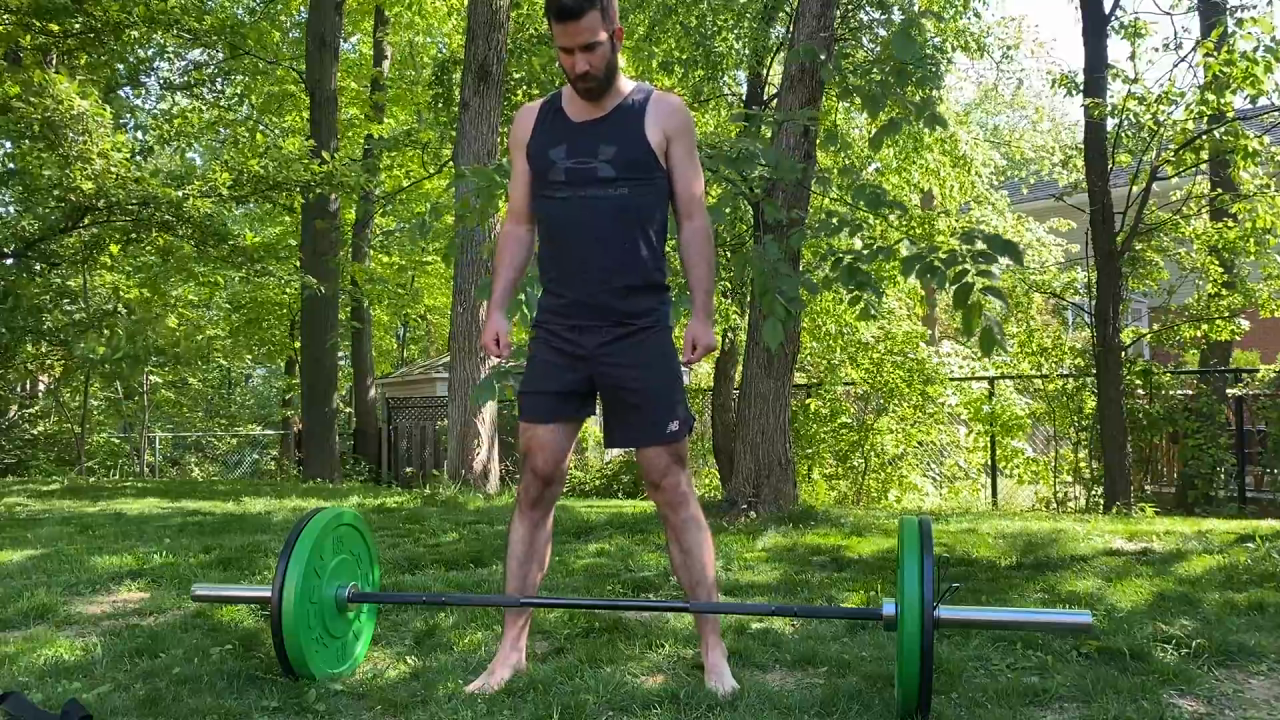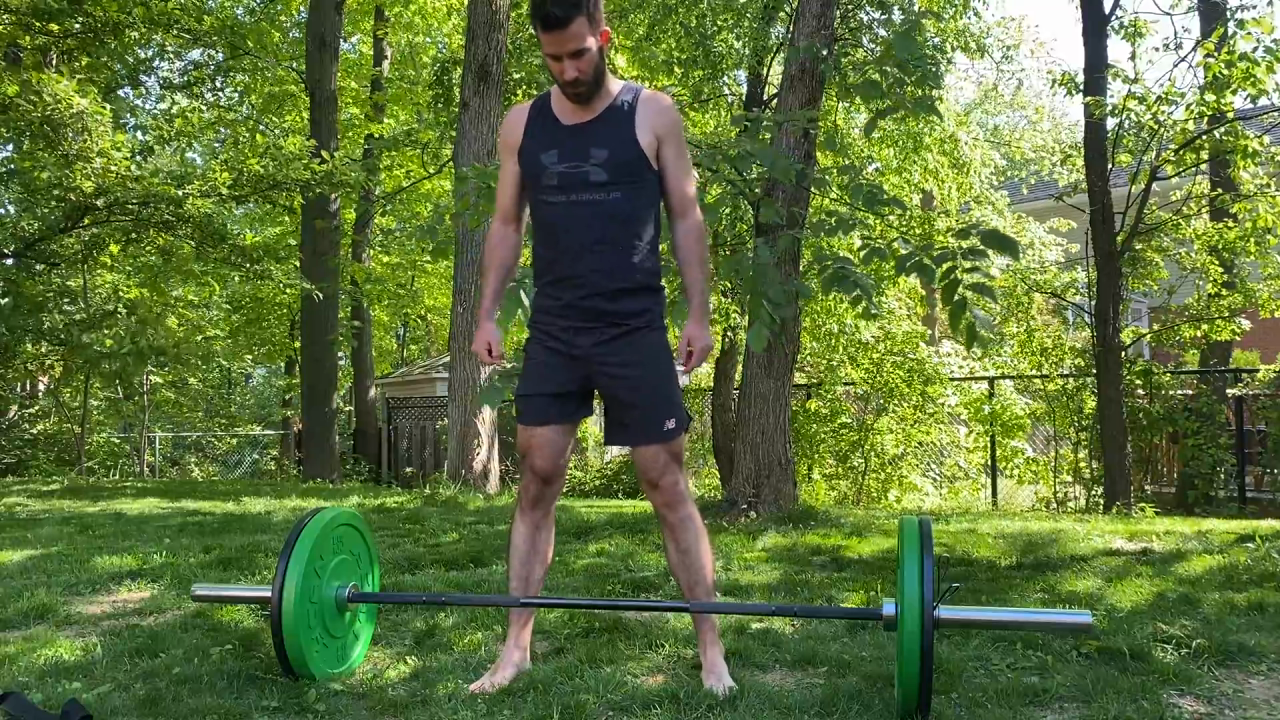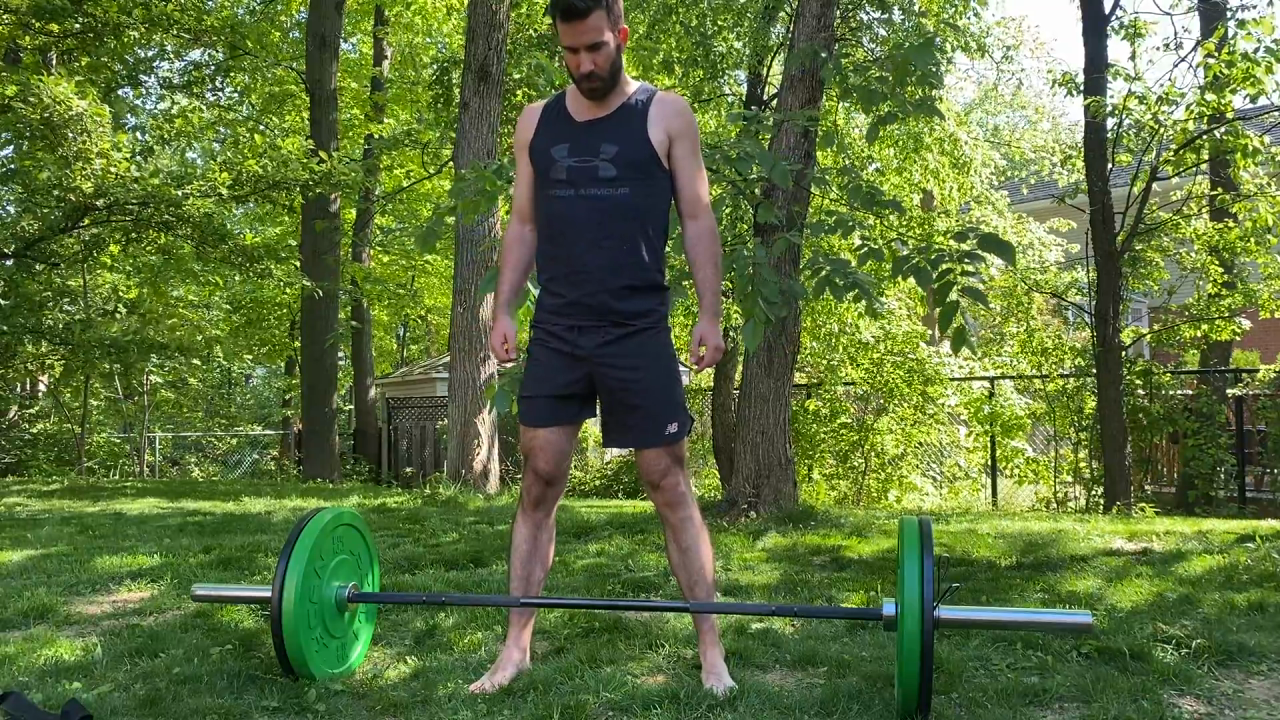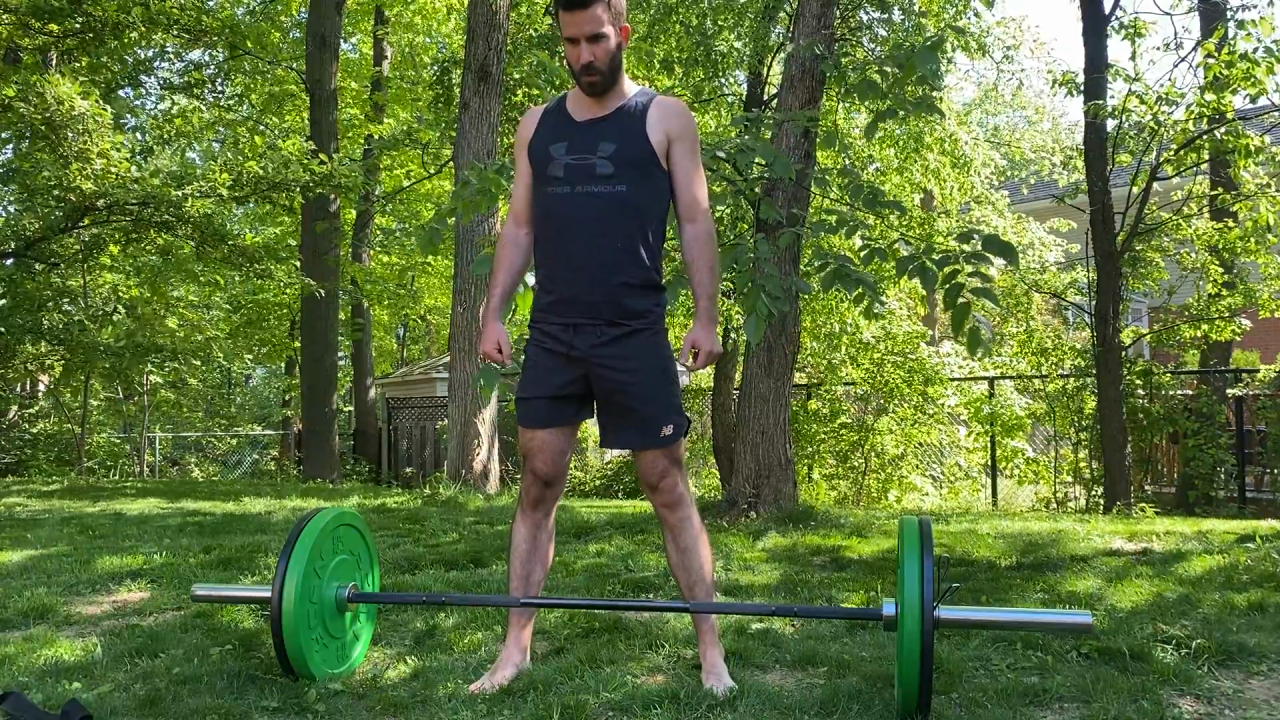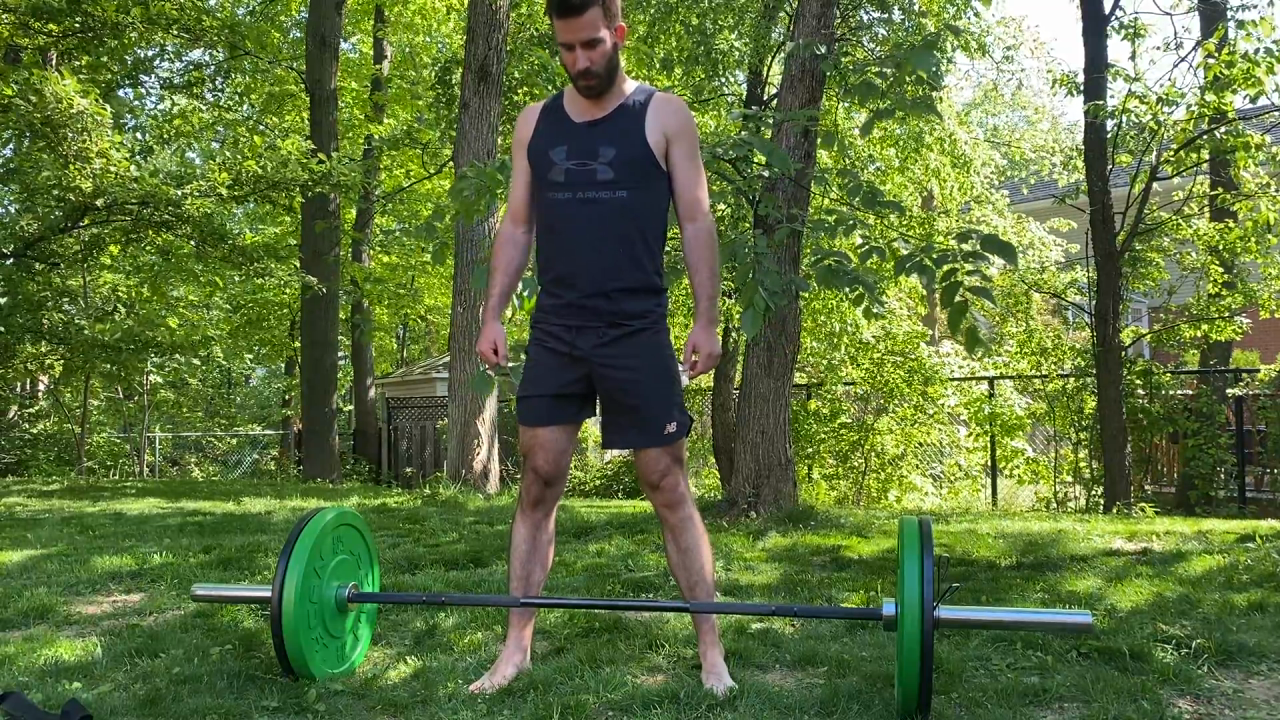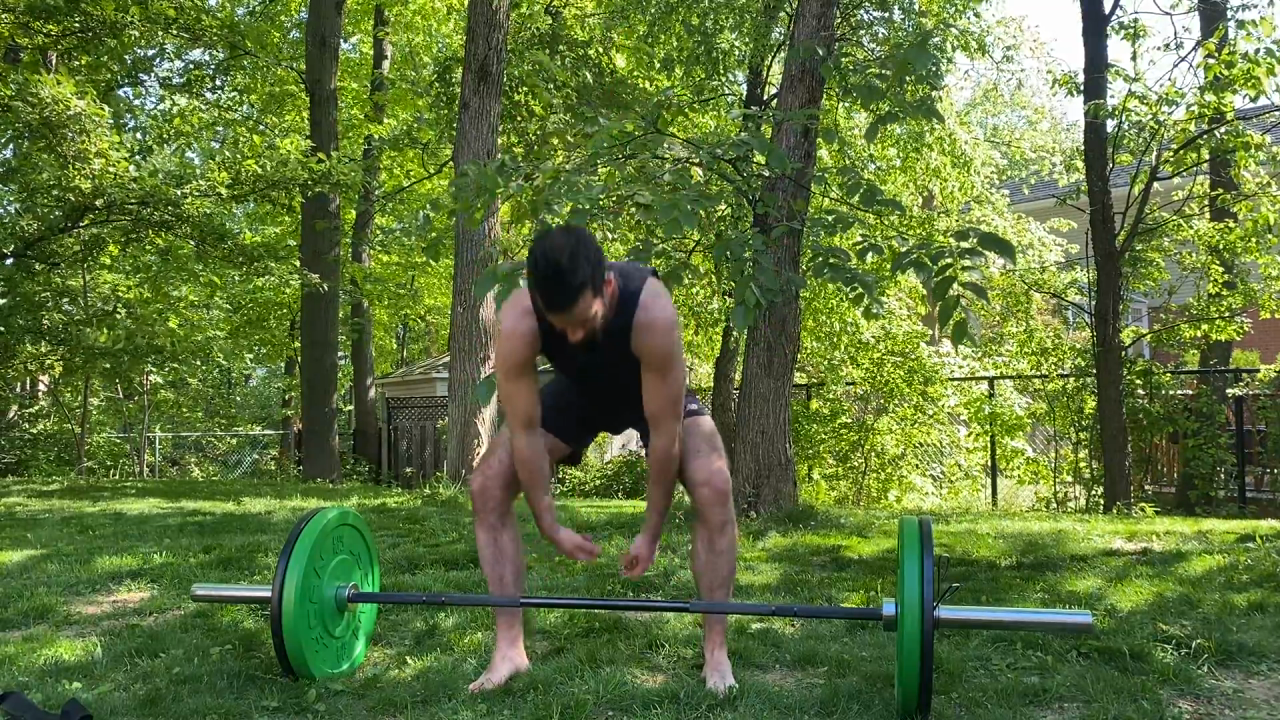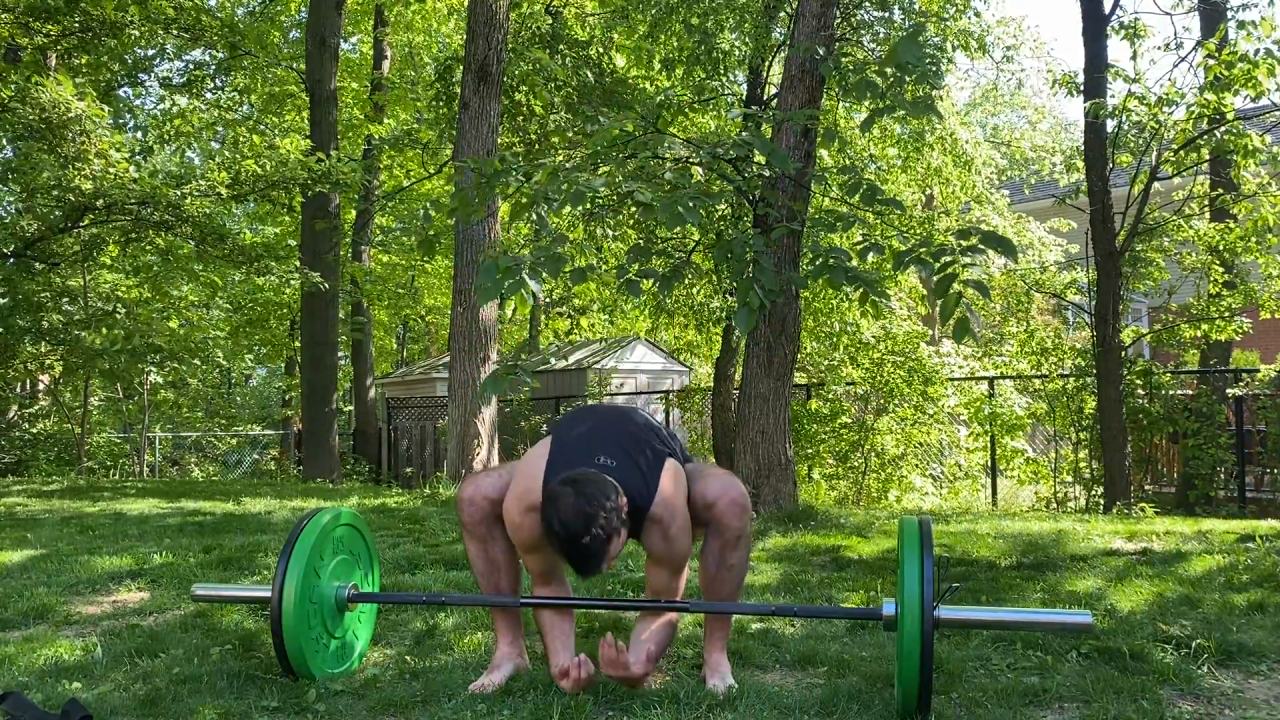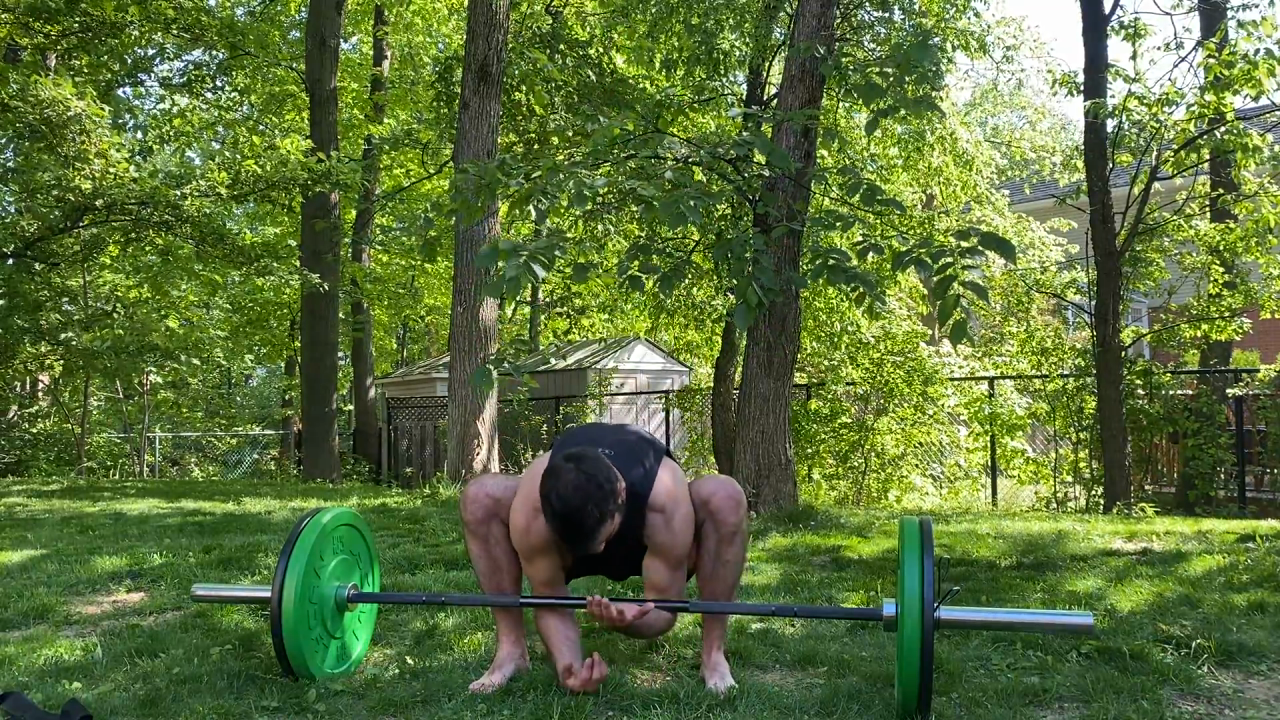
dt=0.5s
person 1, frame 1
left shoulder: (663, 114)
right shoulder: (532, 121)
left elbow: (692, 218)
right elbow: (519, 222)
left wrist: (702, 312)
right wrist: (496, 307)
left hip: (640, 333)
right hip: (556, 333)
left knee: (672, 488)
right knee: (536, 484)
left ankle: (713, 649)
right ankle: (511, 647)
person 1, frame 2
left shoulder: (652, 112)
right shoulder: (522, 123)
left elbow: (685, 216)
right elbow: (506, 224)
left wrist: (698, 314)
right wrist: (486, 313)
left hip: (635, 331)
right hip: (551, 334)
left knee: (668, 487)
right knee: (536, 484)
left ankle: (710, 649)
right ankle: (516, 646)
person 1, frame 3
left shoulder: (666, 113)
right shoulder: (536, 120)
left elbow: (698, 217)
right elbow: (523, 223)
left wrist: (710, 314)
right wrist: (503, 310)
left hip: (639, 334)
right hip: (554, 334)
left knee: (670, 487)
right knee: (537, 486)
left ankle: (710, 649)
right ankle: (515, 646)
person 1, frame 4
left shoulder: (665, 116)
right shoulder: (538, 123)
left elbow: (696, 221)
right elbow: (519, 226)
left wrist: (706, 318)
right wrist: (494, 313)
left hip: (634, 335)
right hip: (551, 335)
left knee: (668, 489)
right knee: (536, 488)
left ankle: (709, 648)
right ankle: (516, 645)
person 1, frame 5
left shoulder: (664, 116)
right shoulder: (535, 122)
left elbow: (697, 223)
right elbow: (515, 225)
left wrist: (706, 322)
right wrist: (491, 315)
left hip: (638, 334)
right hip: (553, 336)
left knee: (670, 492)
right knee: (537, 490)
left ankle: (709, 649)
right ankle: (516, 646)
person 1, frame 6
left shoulder: (651, 312)
right shoulder: (518, 319)
left elbow: (665, 432)
right elbow: (523, 432)
left wrist: (649, 533)
right wrist: (551, 525)
left hip: (654, 401)
right hip: (573, 394)
left knee: (712, 485)
right knee: (486, 484)
left ankle: (716, 651)
right ankle: (509, 648)
person 1, frame 7
left shoulder: (665, 506)
right shoulder: (525, 503)
left elbow: (662, 603)
right elbow: (547, 583)
left wrist: (639, 663)
right wrist: (561, 661)
left hip: (652, 477)
left knee: (730, 502)
right knee: (475, 498)
left ankle: (715, 653)
right ankle: (510, 648)
person 1, frame 8
left shoulder: (666, 498)
right shoulder: (529, 508)
left elbow: (664, 606)
right elbow: (548, 594)
left wrist: (628, 619)
right wrist: (568, 664)
left hip: (652, 543)
right hip: (571, 537)
left knee: (725, 498)
right knee: (480, 497)
left ankle: (713, 653)
right ankle: (512, 649)
